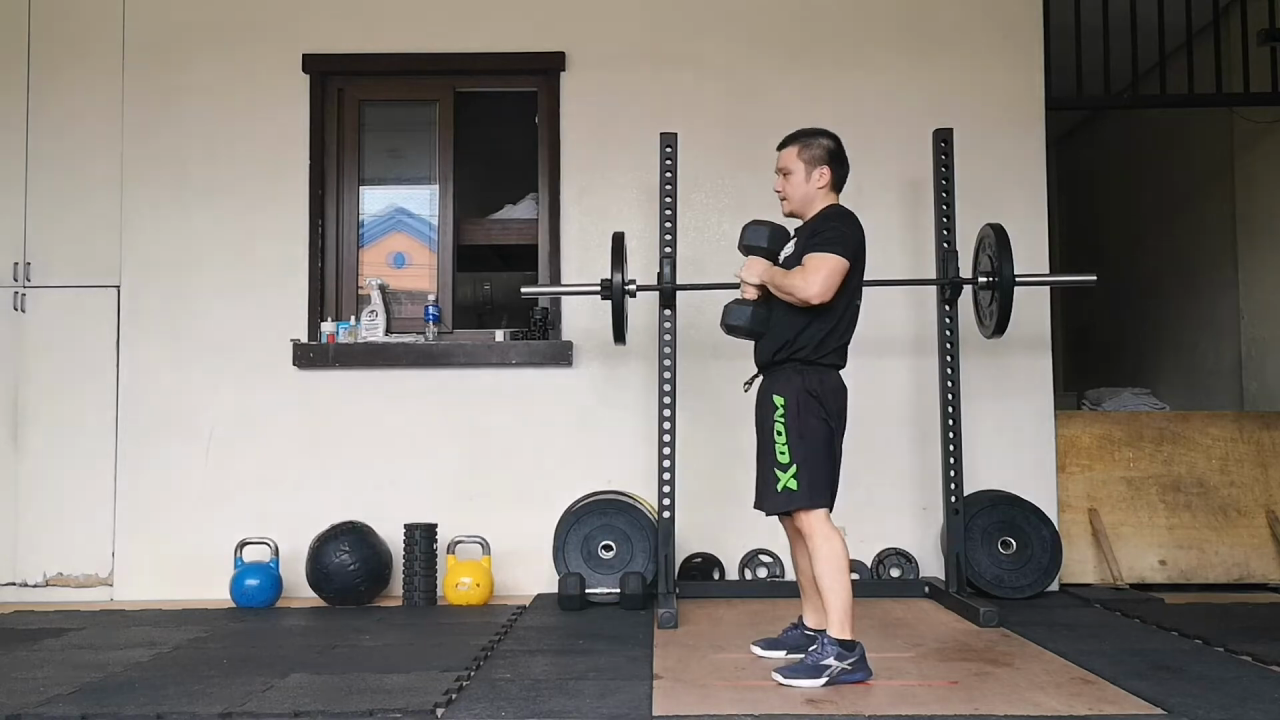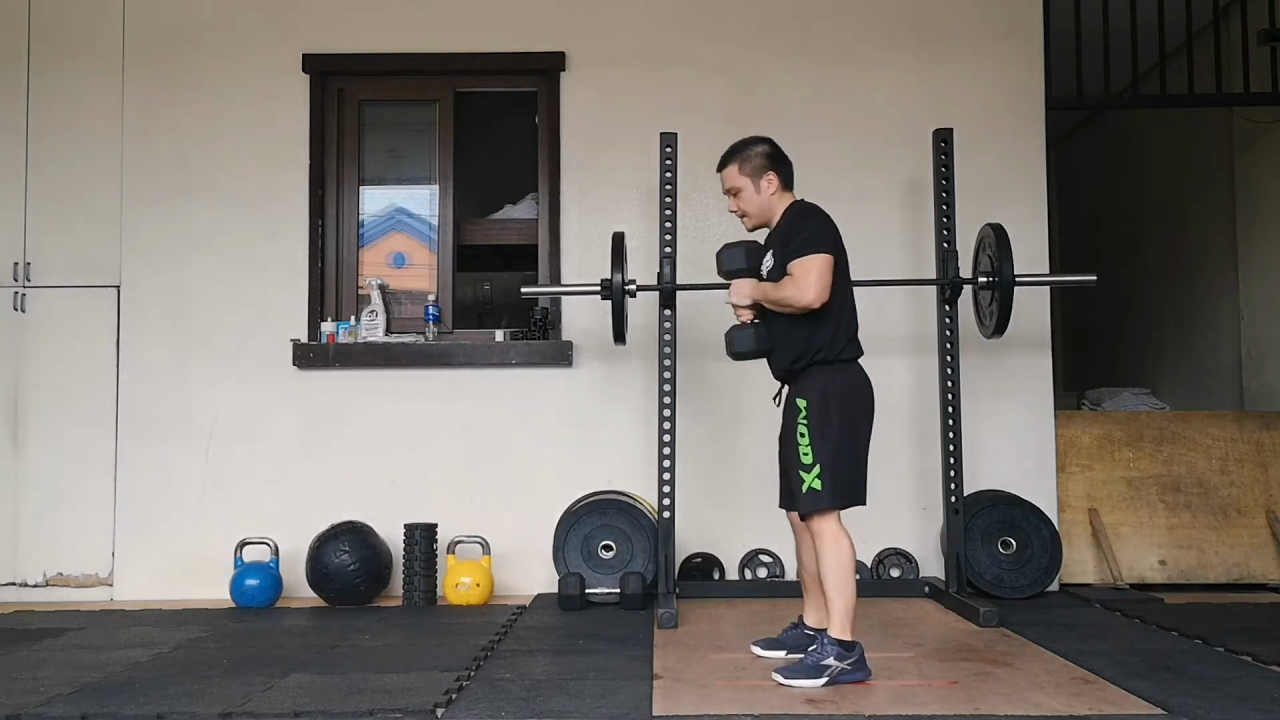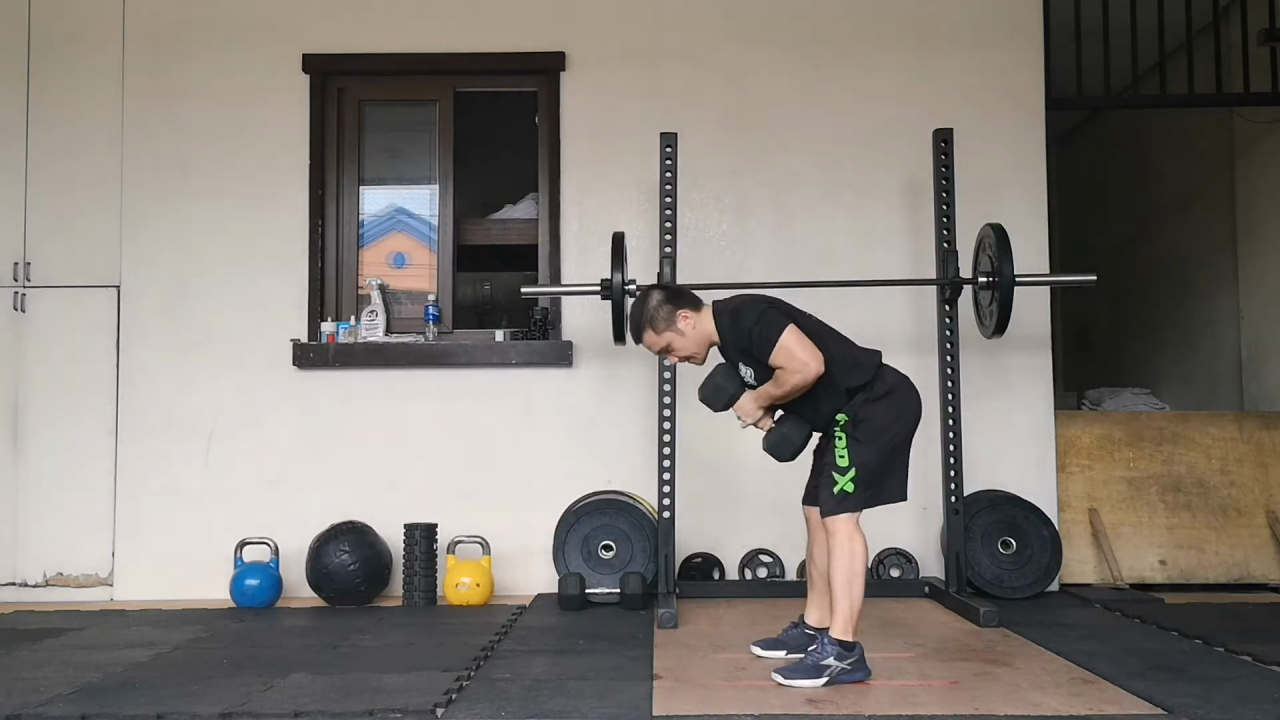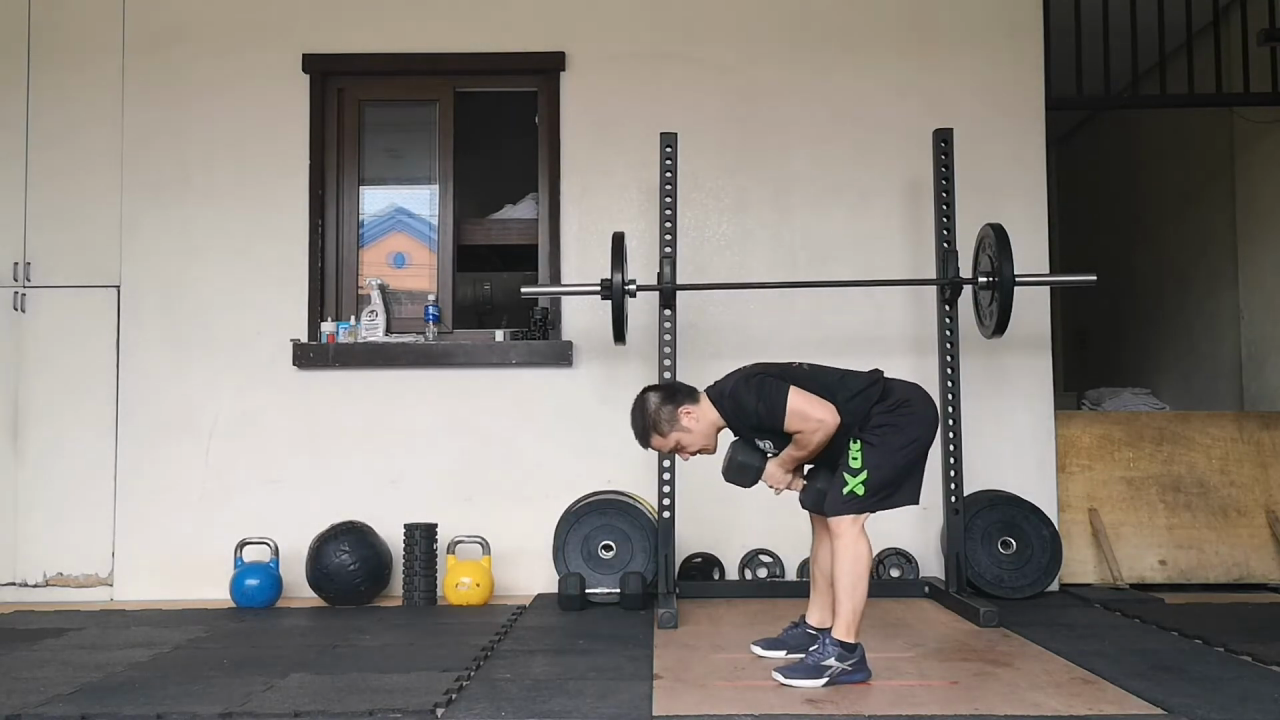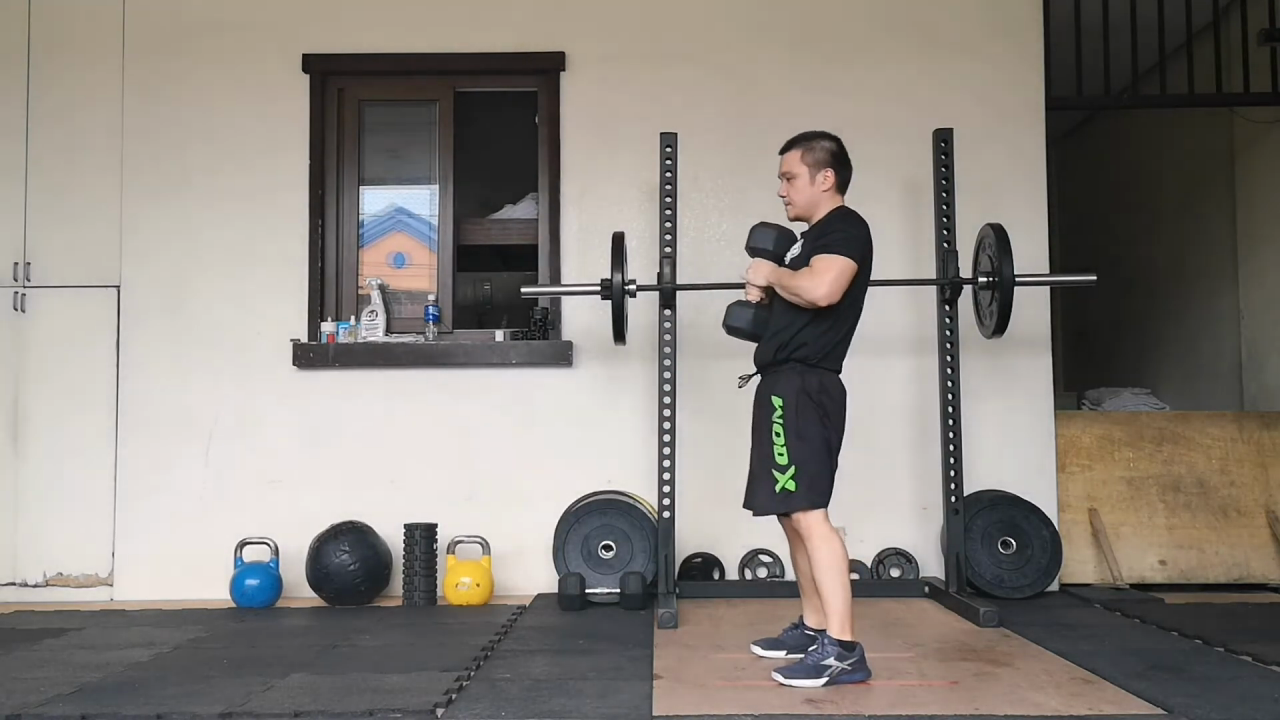
dt=1s
person 1, frame 1
left shoulder: (837, 225)
right shoulder: (807, 232)
left elbow: (814, 289)
left wrist: (763, 273)
right wrist: (758, 287)
left hip: (804, 386)
right hip: (785, 385)
left knee: (809, 513)
right knee: (792, 513)
left ankle: (843, 649)
right ankle: (813, 628)
person 1, frame 2
left shoulder: (805, 221)
right shoulder: (780, 237)
left elbow: (810, 293)
left wrist: (754, 291)
right wrist: (753, 307)
left hip: (828, 386)
right hip: (809, 390)
left knee: (822, 514)
right knee: (802, 513)
left ankle: (843, 650)
right ankle: (813, 628)
person 1, frame 3
left shoulder: (743, 317)
right shoulder: (730, 332)
left elbow: (808, 365)
left wrist: (757, 400)
right wrist: (763, 409)
left hip: (879, 404)
right hip: (855, 411)
left knee: (839, 515)
right knee: (818, 512)
left ankle: (843, 652)
right ankle: (814, 629)
person 1, frame 4
left shoulder: (745, 394)
right shoulder: (736, 406)
left elbow: (822, 420)
right elbow: (799, 432)
left wrist: (783, 466)
right wrist: (789, 468)
left hip: (898, 416)
right hip: (879, 421)
left knee: (844, 519)
right knee: (825, 516)
left ankle: (843, 652)
right ankle: (815, 628)
person 1, frame 5
left shoulder: (845, 227)
right shoulder: (815, 234)
left elbow: (821, 290)
left wrist: (770, 274)
right wrist: (766, 289)
left hip: (803, 387)
right hip: (784, 387)
left knee: (807, 514)
right knee: (793, 515)
left ankle: (843, 650)
right ankle: (814, 629)
